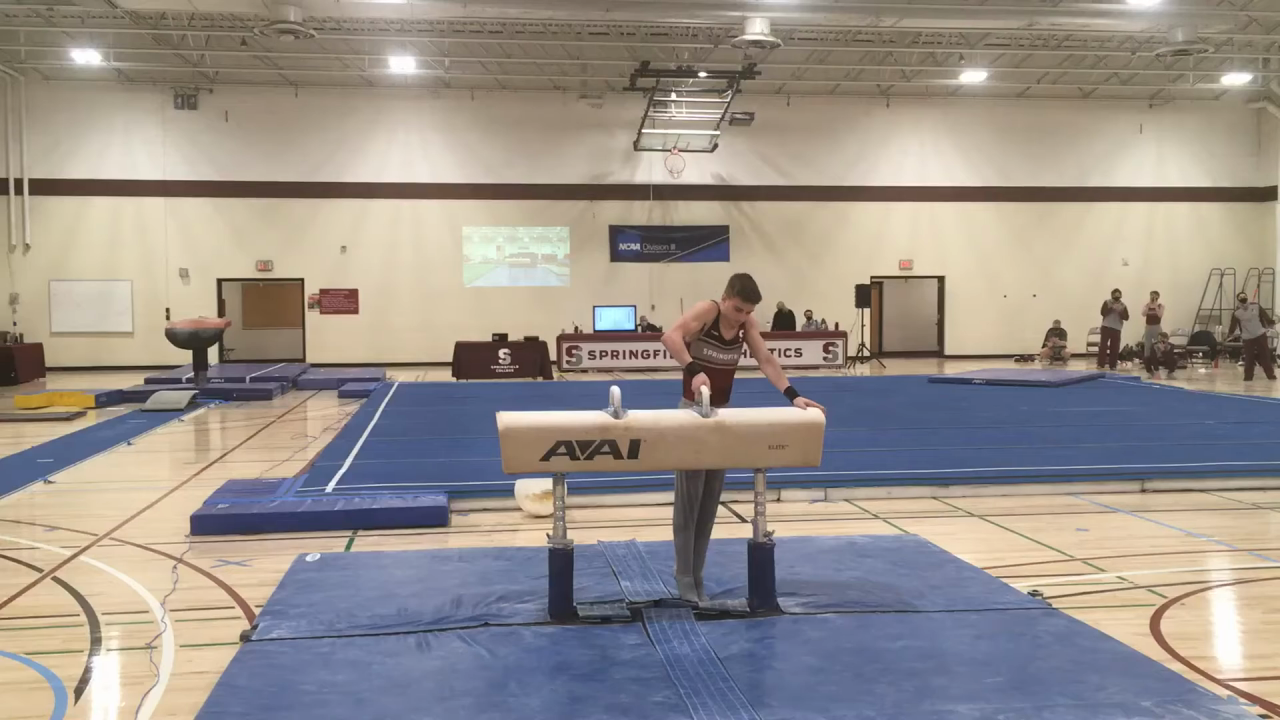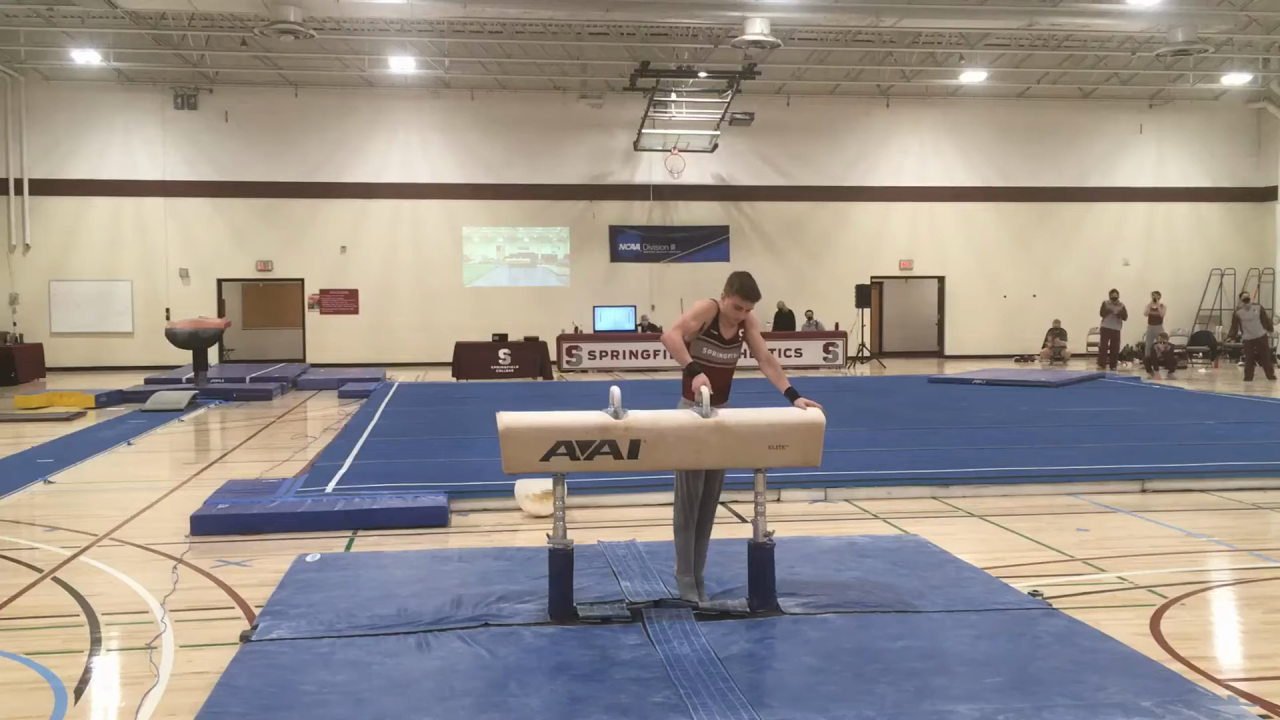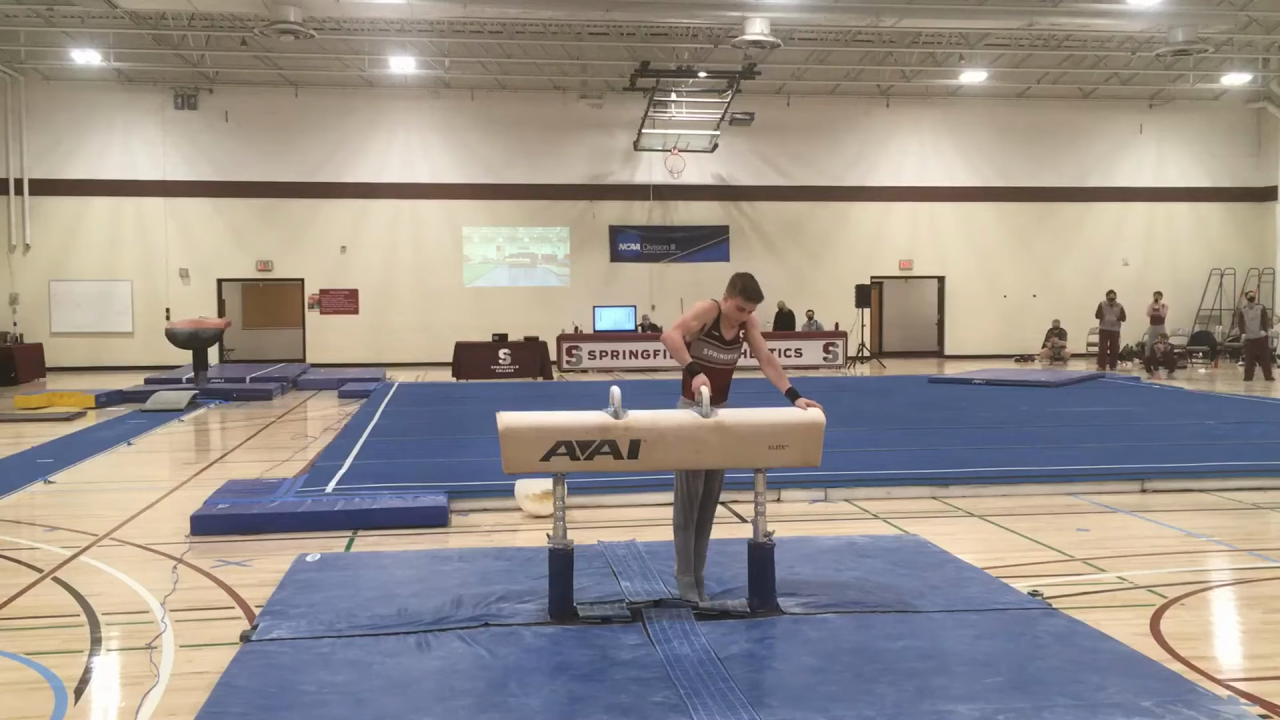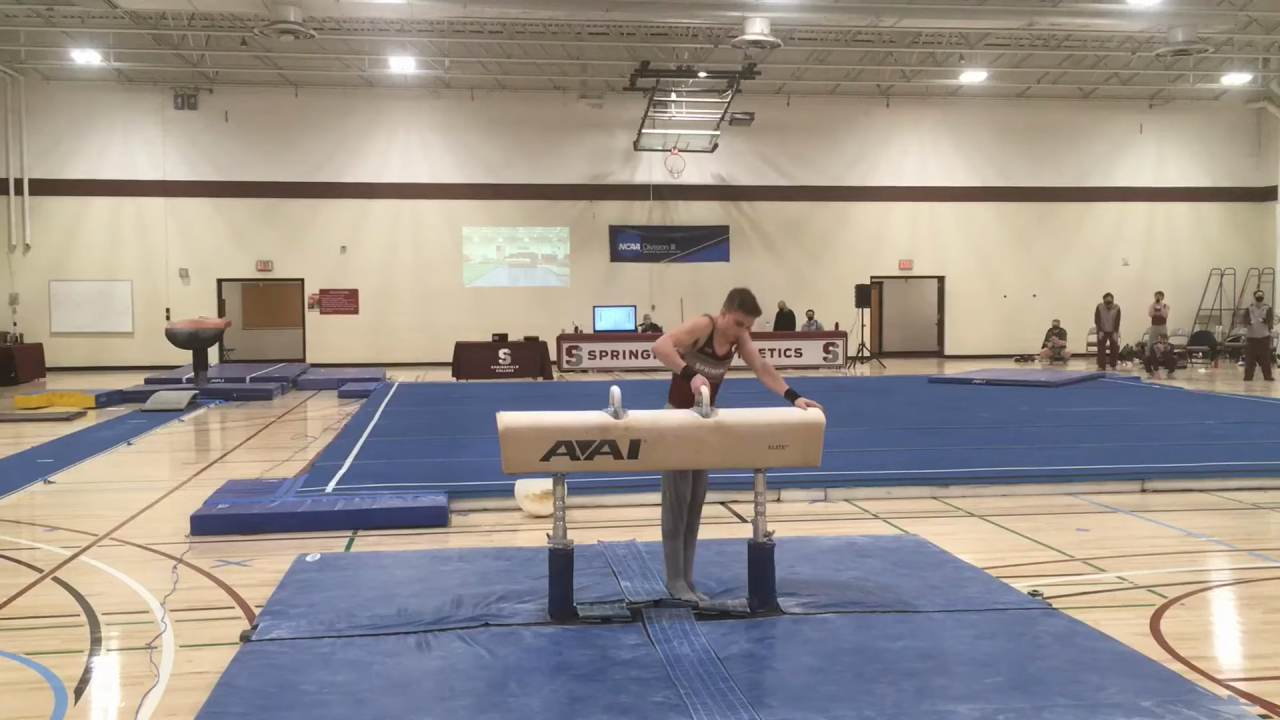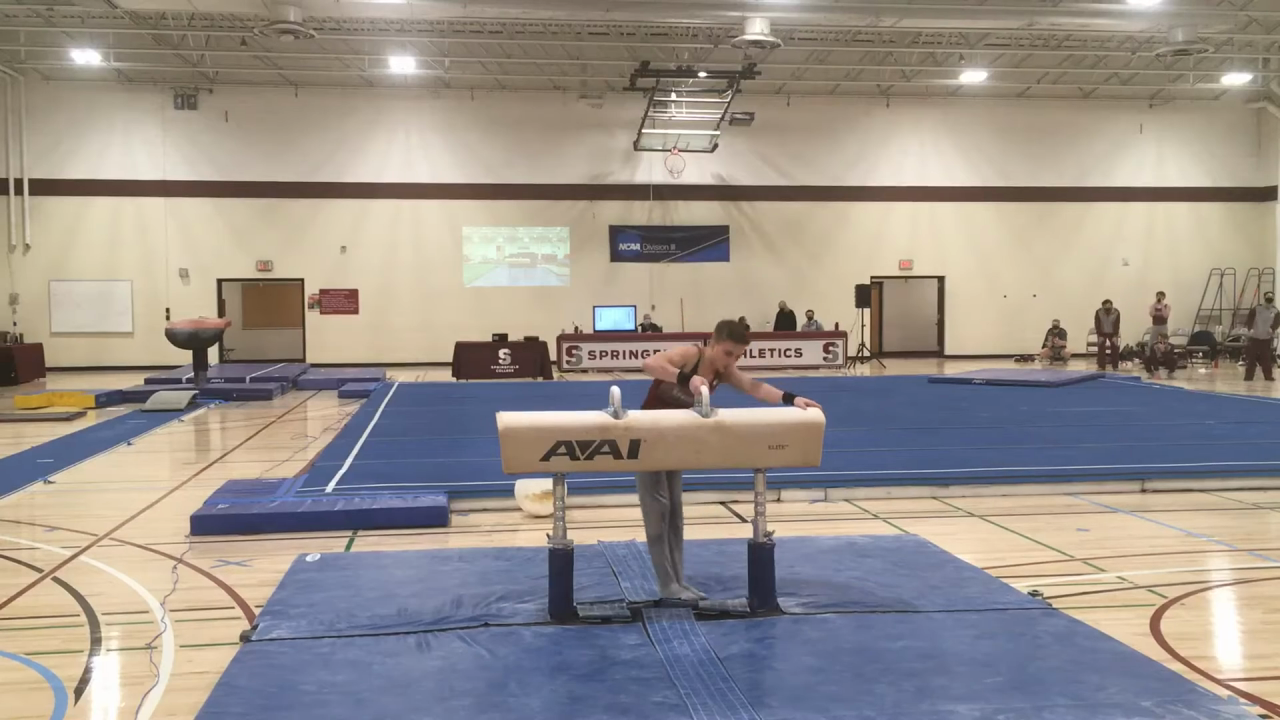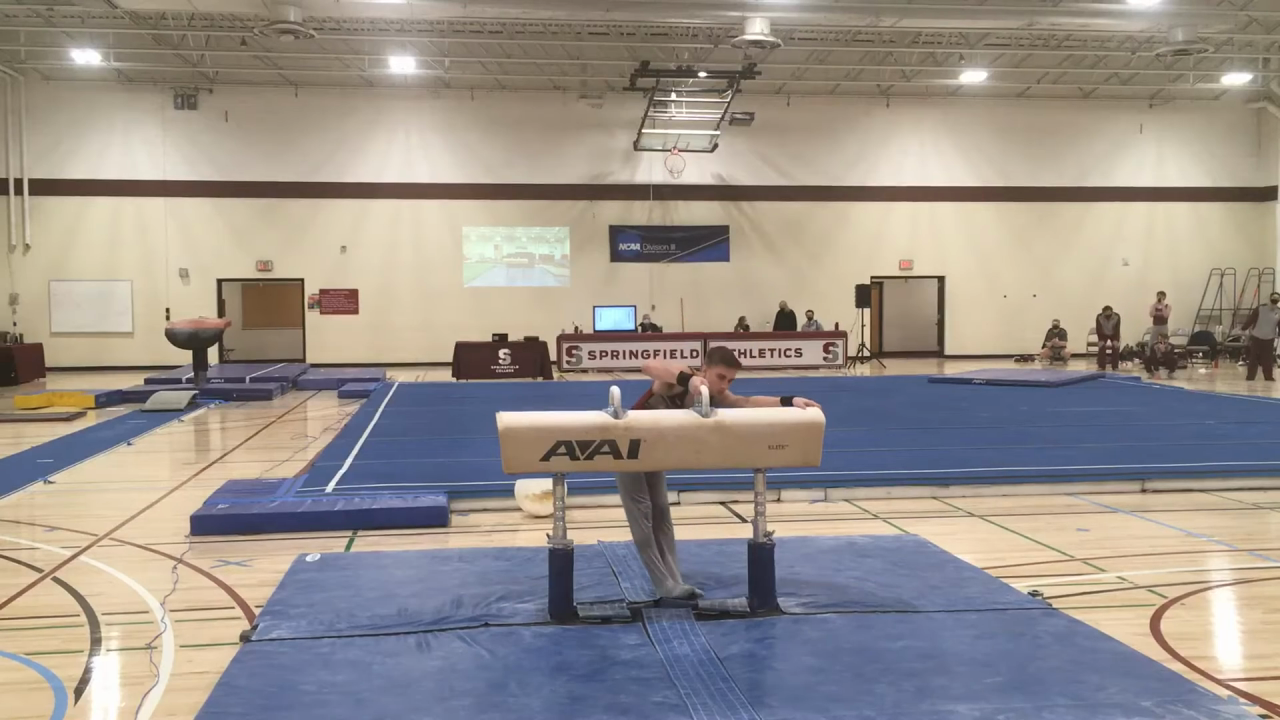
dt=0.2s
person 1, frame 1
left shoulder: (747, 324)
right shoulder: (706, 311)
left elbow: (766, 360)
right elbow: (670, 336)
left wrist: (792, 395)
right wrist: (693, 371)
right hip: (693, 411)
left knee: (711, 499)
right knee: (689, 497)
left ankle: (696, 576)
right ankle: (684, 577)
person 1, frame 2
left shoulder: (747, 322)
right shoulder: (705, 310)
left elbow: (766, 360)
right elbow: (670, 336)
left wrist: (792, 395)
right wrist: (694, 371)
left hip: (721, 412)
right hip: (693, 411)
left knee: (710, 499)
right knee: (690, 497)
left ankle: (698, 576)
right ankle: (685, 577)
person 1, frame 3
left shoulder: (748, 323)
right shoulder: (707, 310)
left elbow: (767, 361)
right elbow: (669, 335)
left wrist: (793, 395)
right wrist: (693, 371)
left hip: (720, 411)
right hip: (692, 410)
left knee: (710, 498)
right knee: (689, 496)
left ankle: (697, 576)
right ankle: (685, 577)
person 1, frame 4
left shoulder: (738, 337)
right shoulder: (701, 325)
left elbow: (762, 368)
right elbow: (661, 346)
left wrist: (793, 397)
right wrist: (690, 375)
left knee: (695, 500)
right knee: (677, 499)
left ankle: (686, 578)
right ankle: (675, 580)
person 1, frame 5
left shoulder: (723, 370)
right shoulder: (689, 354)
left elbow: (753, 386)
right elbow: (650, 364)
left wrist: (790, 399)
right wrist: (687, 379)
left knee: (674, 505)
right knee: (657, 503)
left ankle: (677, 579)
right ankle: (668, 584)
person 1, frame 6
left shoulder: (715, 395)
right shoulder: (683, 373)
left elbow: (747, 402)
right elbow: (648, 366)
left wrist: (788, 401)
right wrist: (687, 380)
left knee: (660, 509)
right knee: (641, 508)
left ankle: (673, 579)
right ankle: (665, 583)
